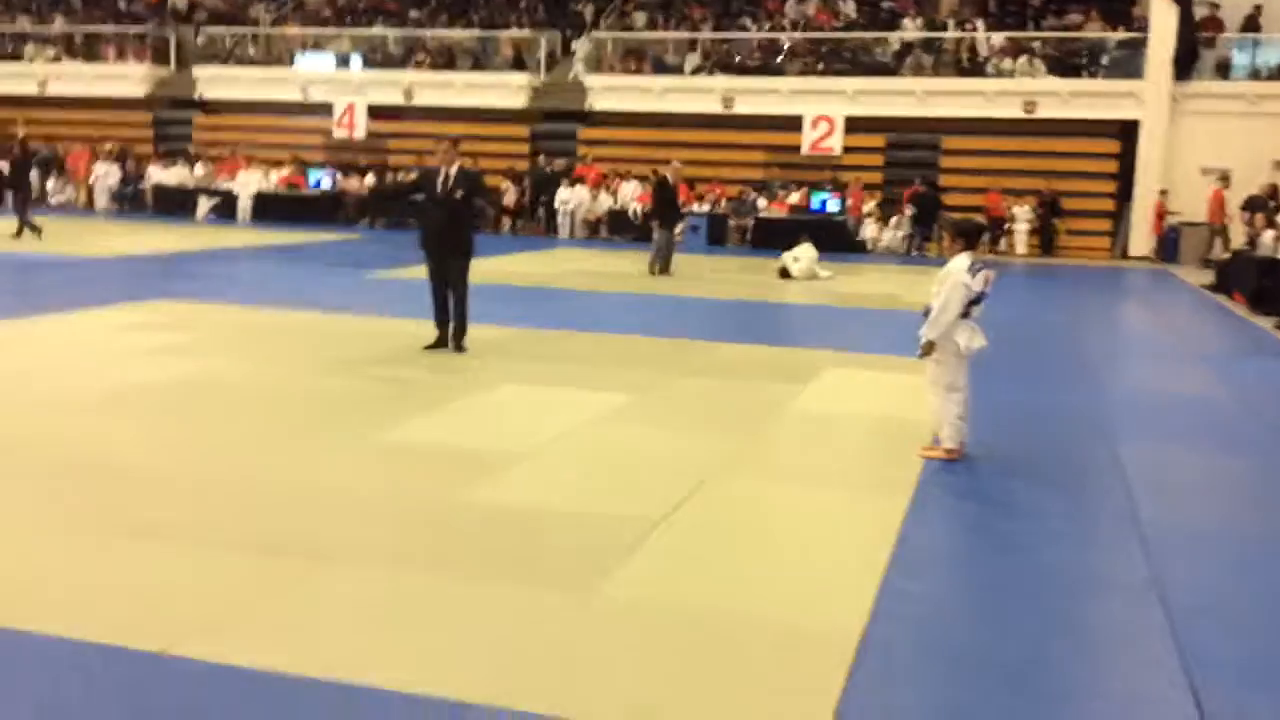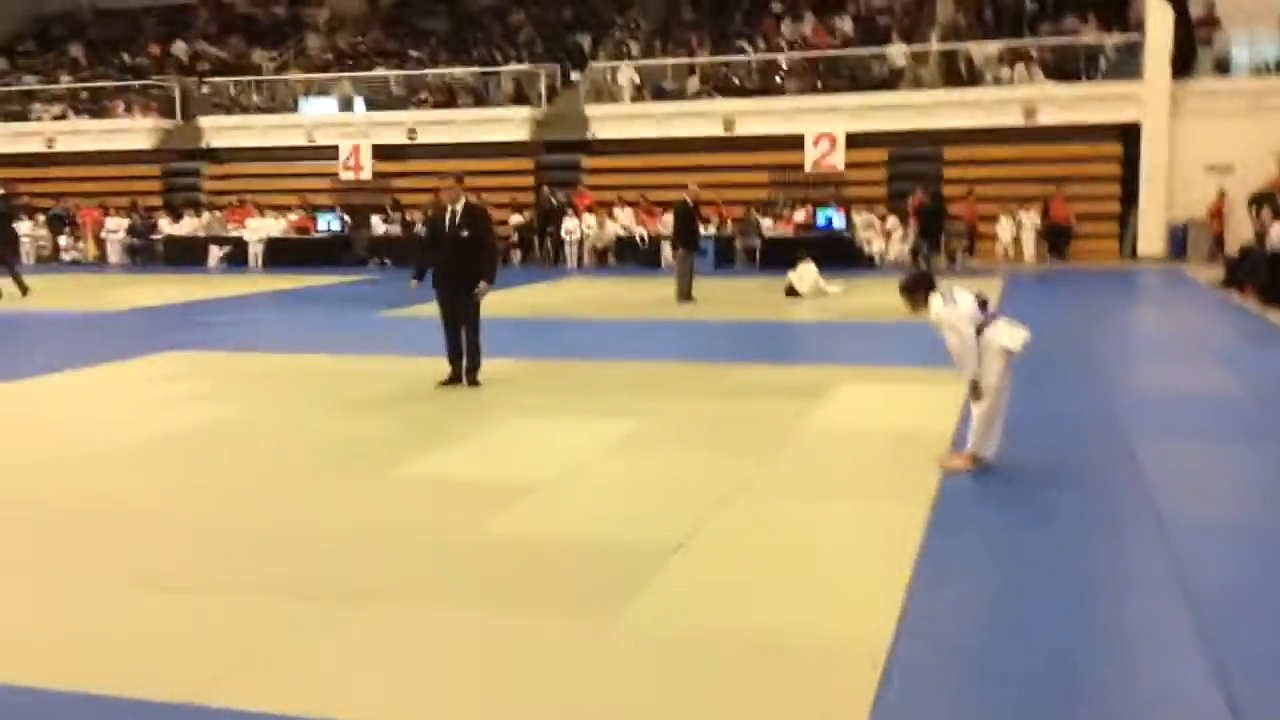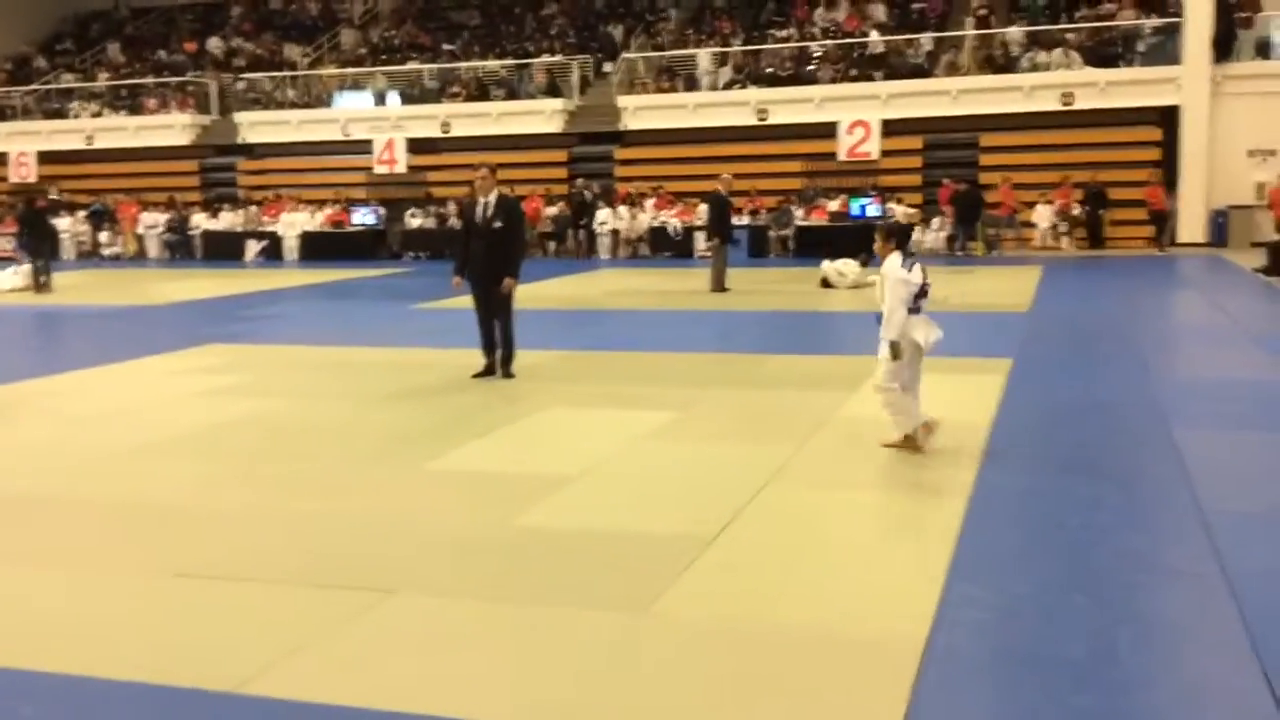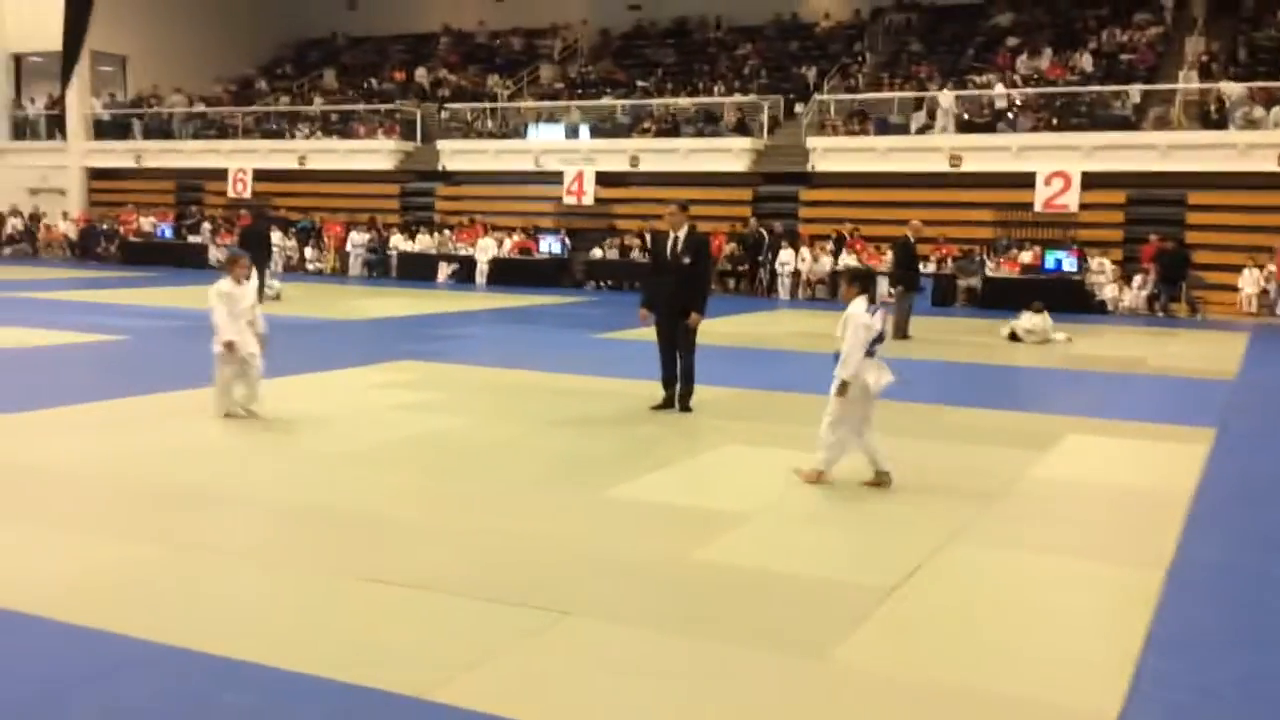
dt=1s
person 1, frame 1
left shoulder: (957, 270)
right shoulder: (977, 268)
left elbow: (947, 307)
left wrist: (930, 337)
left hip: (949, 336)
right hip: (960, 333)
left knee: (944, 389)
right knee: (955, 388)
left ankle: (949, 445)
right ankle: (954, 440)
person 1, frame 2
left shoulder: (940, 312)
right shoulder: (948, 295)
left elbow: (962, 343)
left wrist: (972, 377)
left hip: (992, 343)
right hip: (994, 338)
left knee: (985, 401)
right knee: (989, 400)
left ankle: (974, 455)
right ankle: (979, 451)
person 1, frame 3
left shoulder: (893, 268)
right shoulder: (908, 264)
left elbow: (895, 308)
left wrist: (892, 340)
left hip: (903, 334)
right hip: (913, 330)
left knee: (886, 384)
right knee: (905, 385)
left ankle: (920, 426)
right ankle: (910, 435)
person 1, frame 4
left shoulder: (857, 312)
right shoulder: (872, 310)
left elbow: (852, 350)
left wrist: (843, 378)
left hip: (857, 376)
right hip: (867, 373)
left knee: (835, 423)
right knee: (860, 426)
left ankle: (820, 470)
right ankle: (881, 472)
person 2, frame 1
left shoulder: (471, 178)
right shoulder: (429, 175)
left elbow: (485, 198)
right elbow: (402, 190)
left hip: (458, 244)
right hip: (433, 242)
left knee: (459, 290)
right knee: (438, 289)
left ankle: (458, 337)
right ankle: (443, 335)
person 2, frame 2
left shoulder: (477, 213)
right shoulder: (438, 213)
left elbow: (488, 247)
right elbow: (429, 247)
left wrist: (487, 278)
right wrist: (418, 274)
left hip: (469, 281)
right hip: (444, 280)
left knee: (470, 326)
right knee: (450, 325)
left ankle: (472, 372)
right ankle: (455, 370)
person 2, frame 3
left shoulder: (510, 205)
right shoulder: (469, 207)
left elbow: (517, 242)
right elbow: (464, 242)
left wrist: (512, 274)
right wrist: (459, 271)
left hip: (501, 274)
right hip: (477, 273)
left knee: (503, 319)
right knee: (484, 320)
left ankle: (506, 364)
right ankle: (490, 363)
person 2, frame 4
left shoulder: (699, 242)
right shoulder: (659, 241)
left elbow: (704, 278)
right elbow: (652, 274)
left wrist: (698, 309)
right wrist: (646, 304)
left hip: (686, 308)
right hip: (663, 306)
left knee: (686, 354)
right knee: (666, 353)
left ankle: (684, 398)
right ankle: (669, 395)
